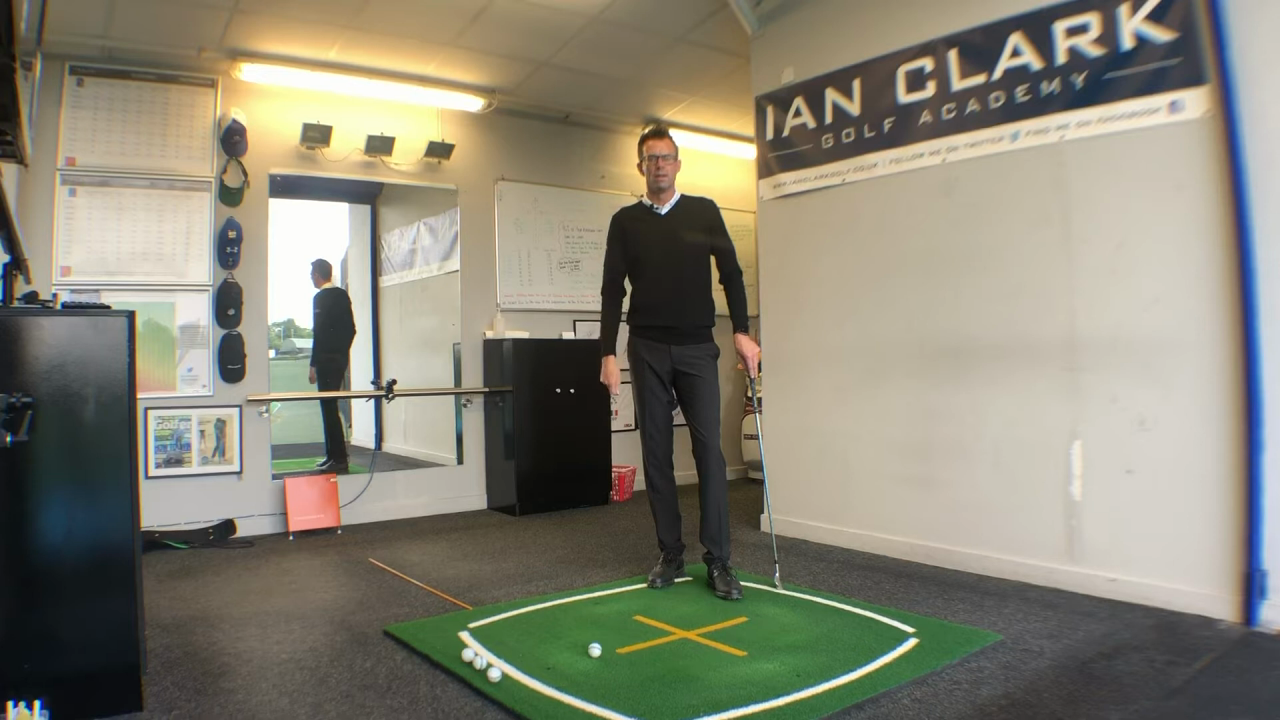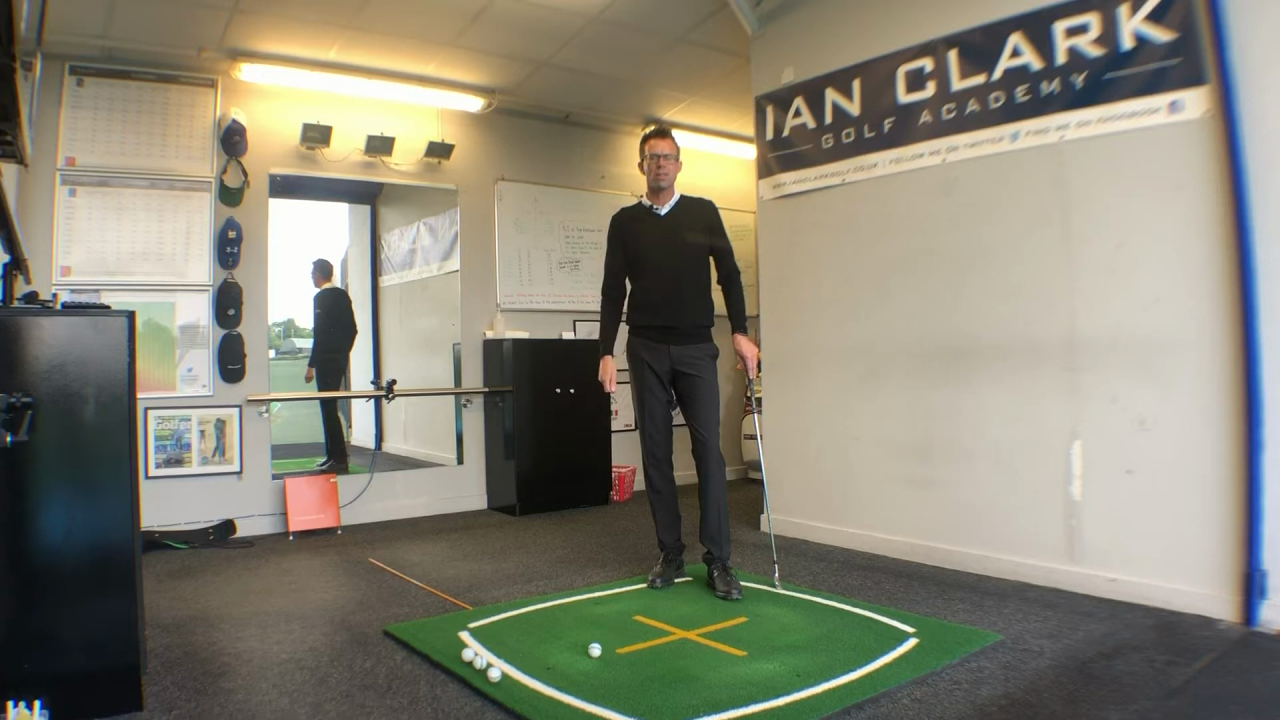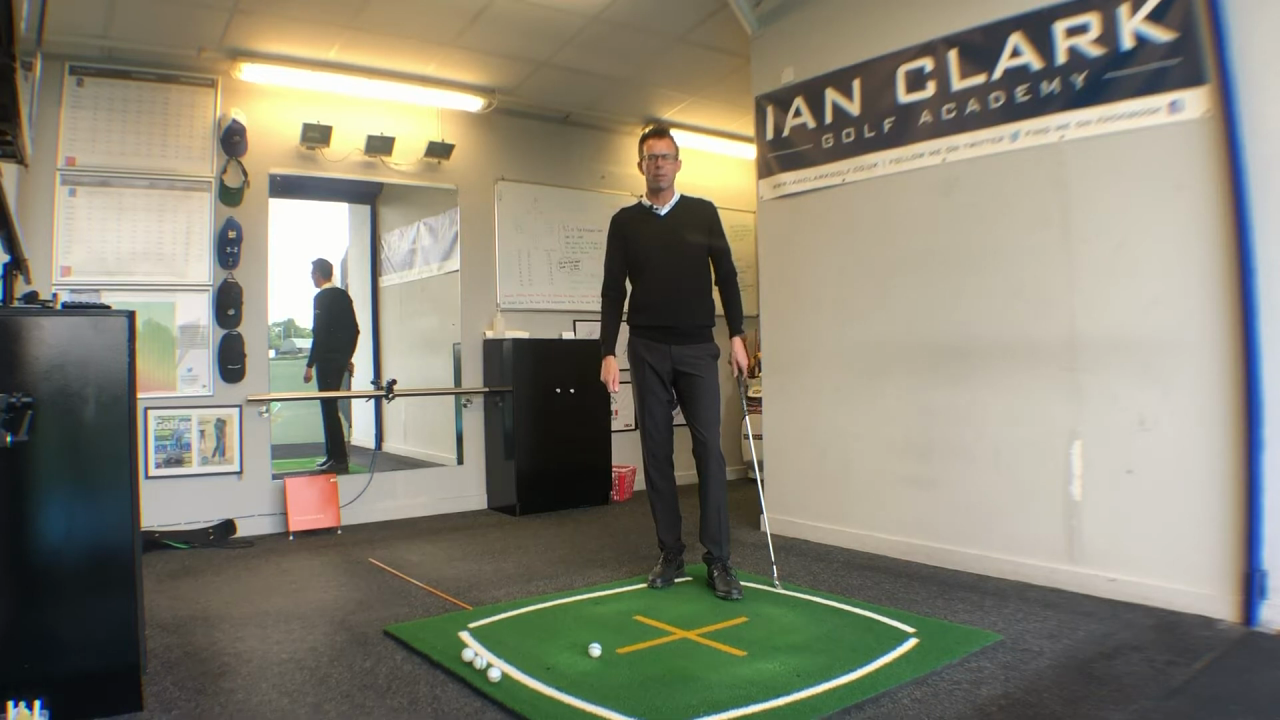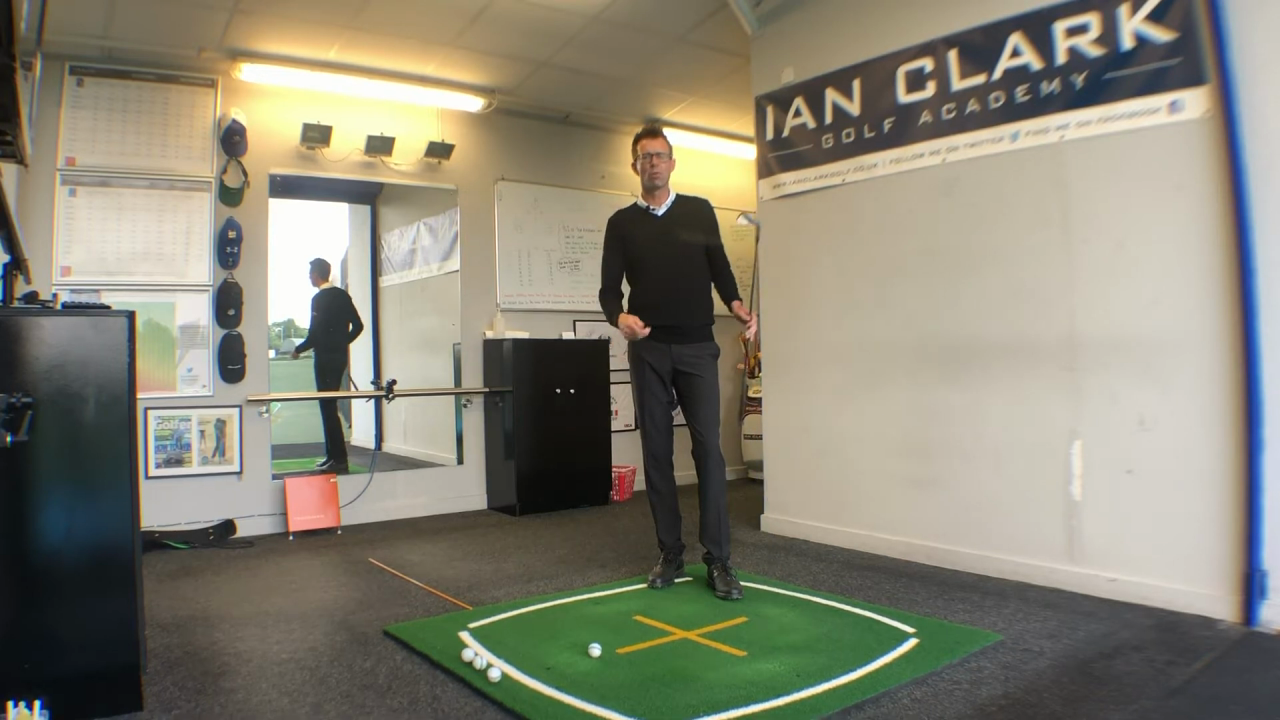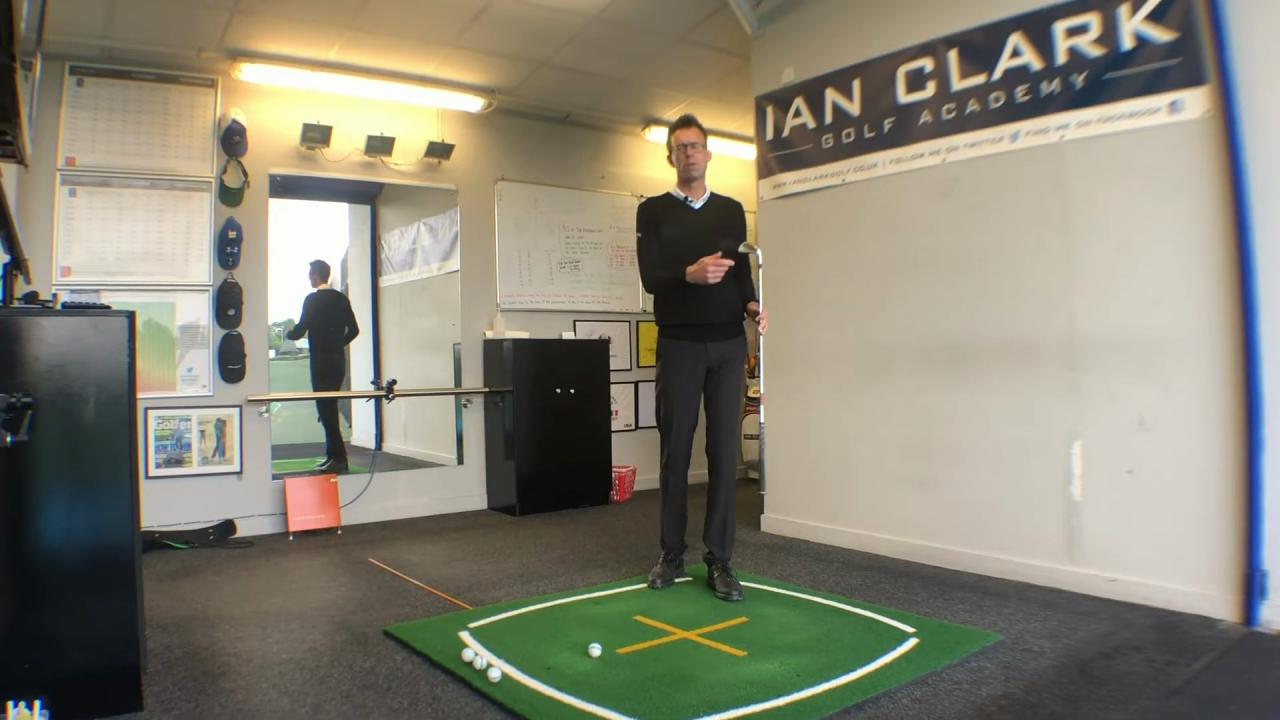
dt=1s
person 1, frame 1
left shoulder: (704, 212)
right shoulder: (625, 222)
left elbow: (731, 273)
right elbow: (612, 290)
left wrist: (742, 331)
right wrist: (608, 353)
left hip: (697, 347)
right hip: (647, 350)
left knee: (708, 448)
right knee: (656, 451)
left ankle: (717, 560)
right ankle: (671, 554)
person 1, frame 2
left shoulder: (703, 213)
right shoulder: (624, 222)
left elbow: (729, 274)
right elbow: (613, 291)
left wrist: (740, 332)
right wrist: (606, 352)
left hip: (696, 347)
right hip: (647, 349)
left knee: (708, 448)
right knee: (656, 451)
left ankle: (718, 560)
right ankle: (671, 554)
person 1, frame 3
left shoulder: (703, 213)
right shoulder: (625, 222)
left elbow: (726, 276)
right elbow: (613, 292)
left wrist: (737, 335)
right wrist: (608, 353)
left hip: (697, 348)
right hip: (648, 350)
left knee: (709, 449)
right knee: (656, 452)
left ankle: (718, 560)
right ankle: (671, 555)
person 1, frame 4
left shoulder: (700, 211)
right shoulder: (621, 223)
left elbow: (718, 268)
right elbow: (609, 287)
left wrist: (736, 303)
right wrist: (621, 316)
left hip: (697, 346)
right hip: (648, 350)
left knee: (708, 447)
right knee: (656, 451)
left ankle: (718, 559)
right ankle: (670, 553)
person 1, frame 5
left shoulder: (732, 211)
right shoulder: (653, 211)
left elbow: (742, 274)
right elbow: (651, 279)
left wrist: (753, 305)
right wrist: (691, 274)
left hip: (727, 347)
right hip: (678, 346)
left knee: (723, 452)
right knee: (675, 451)
left ankle: (719, 560)
right ankle: (671, 553)
person 2, frame 1
left shoulder: (321, 298)
right shoulder: (342, 295)
left elbow: (319, 333)
right elbow: (351, 329)
left wrist: (313, 365)
left hip: (327, 358)
right hip: (341, 357)
left knee: (329, 407)
right knee: (330, 406)
left ankle: (339, 458)
right ankle: (333, 455)
person 2, frame 2
left shoulder: (321, 298)
right shoulder: (343, 295)
left elbow: (320, 334)
right elbow: (352, 329)
left wrist: (311, 365)
left hip: (327, 360)
right hip: (340, 358)
left knee: (328, 407)
right knee: (330, 406)
left ankle: (339, 459)
right ankle: (333, 455)
person 2, frame 3
left shoulder: (322, 298)
right shoulder: (344, 296)
left elbow: (319, 334)
right elbow: (354, 330)
left wrist: (310, 365)
right wrist: (348, 357)
left hip: (327, 360)
right hip: (341, 359)
left knee: (329, 408)
right knee: (330, 407)
left ankle: (339, 459)
right ankle: (332, 455)
person 2, frame 4
left shoulder: (320, 299)
right shoulder: (343, 295)
left elbow: (315, 335)
right elbow: (358, 326)
left wrist: (297, 350)
left hip: (325, 358)
right hip: (340, 356)
left knee: (328, 407)
right knee: (329, 406)
left ankle: (340, 459)
right ankle: (332, 455)
person 2, frame 5
left shoulder: (313, 300)
right shoulder: (341, 299)
left elbow: (299, 332)
right elbow: (353, 330)
left wrist: (289, 333)
left hip: (321, 359)
right hip: (338, 358)
left knee: (325, 407)
right knee: (331, 407)
left ankle: (339, 458)
right ankle: (333, 455)
